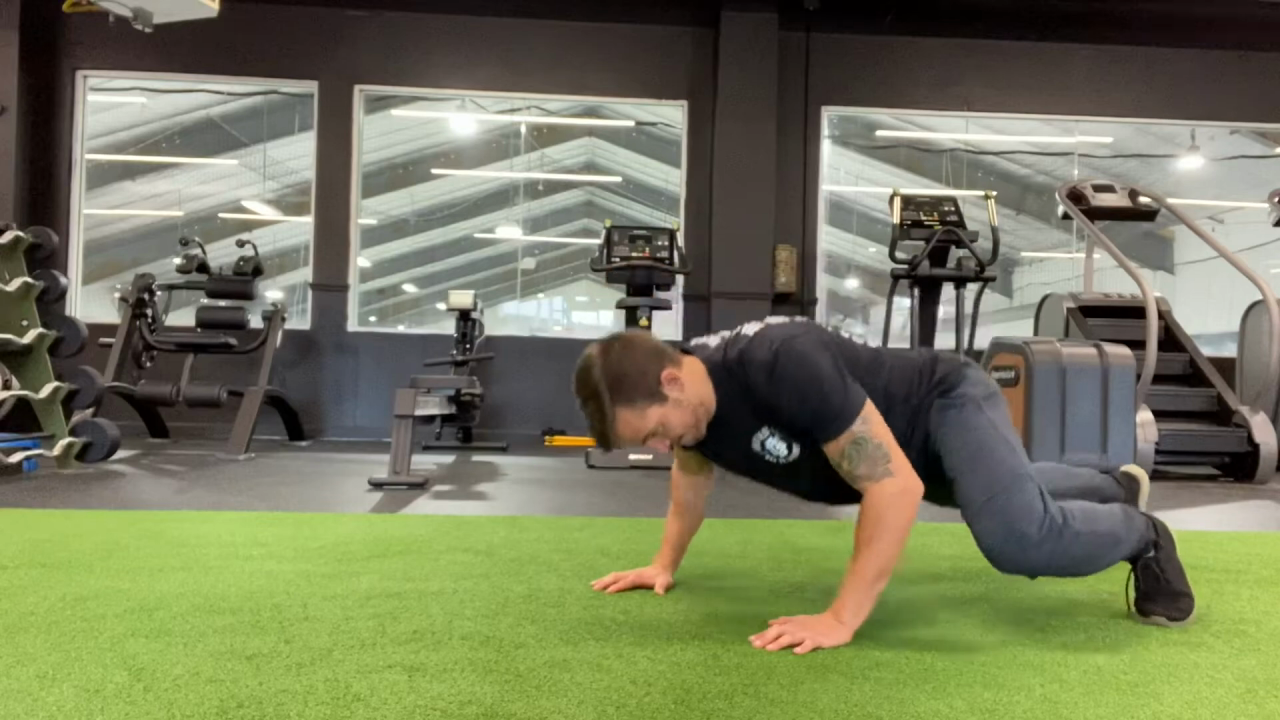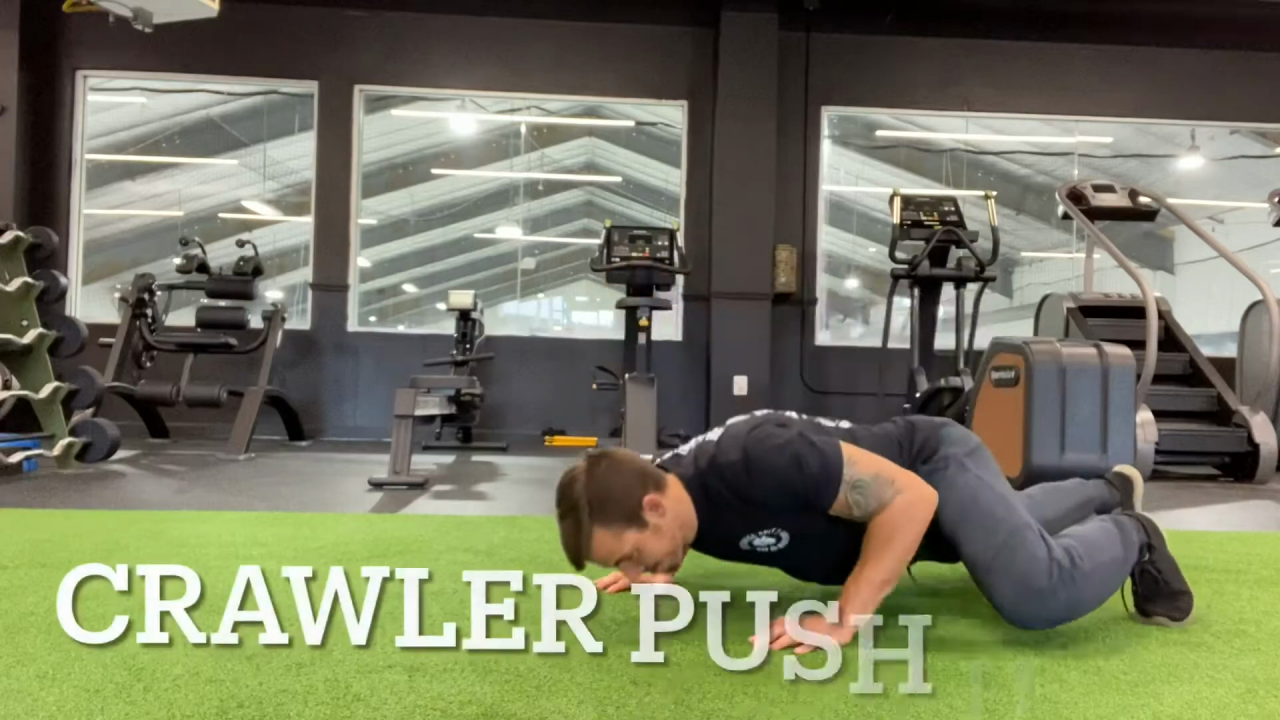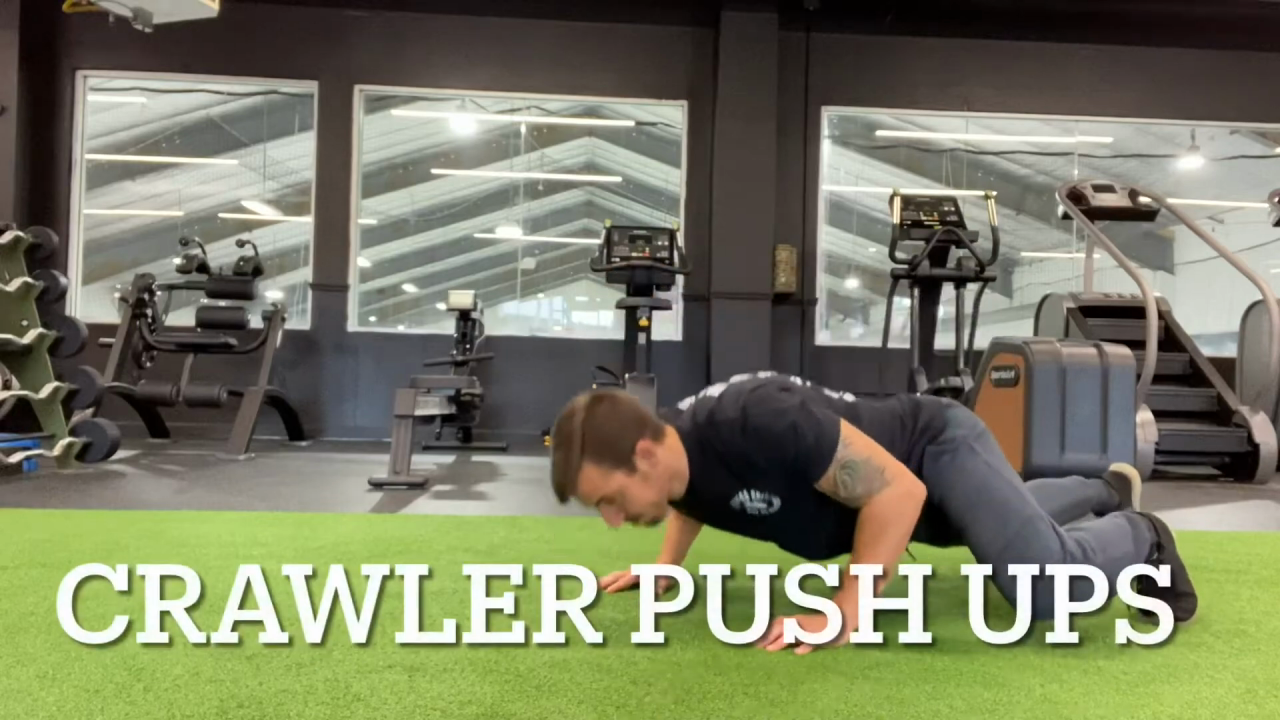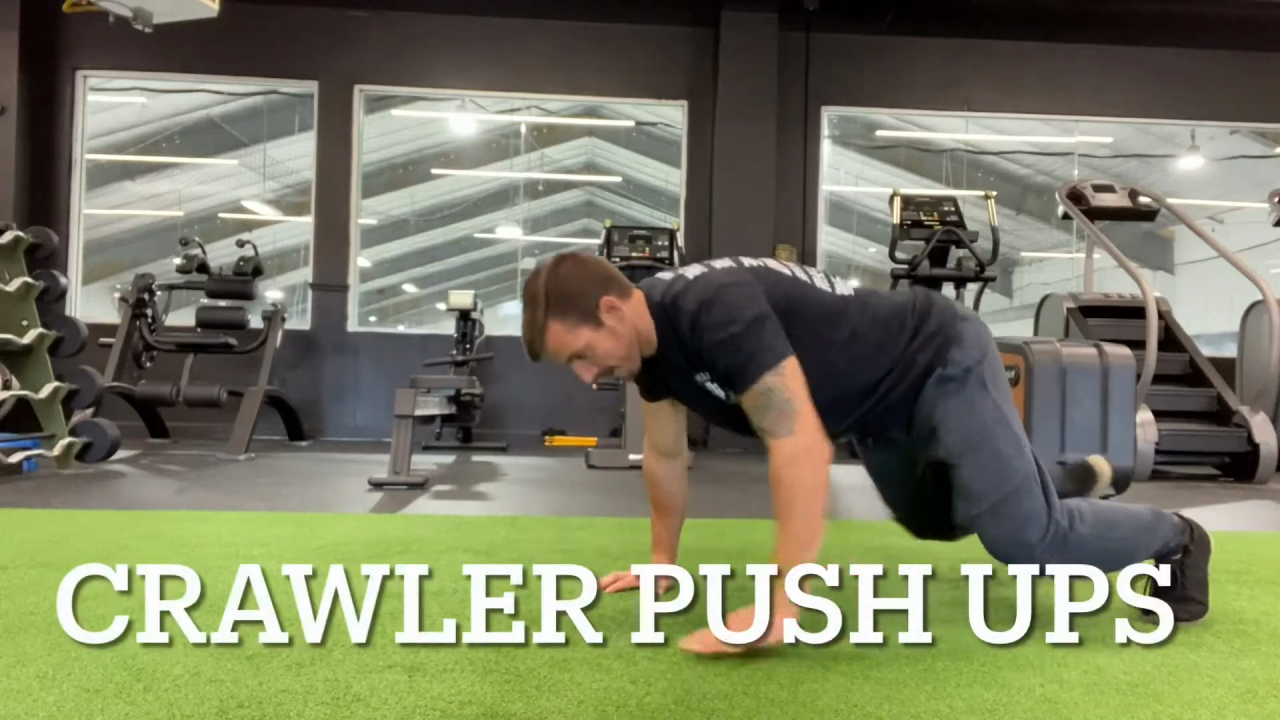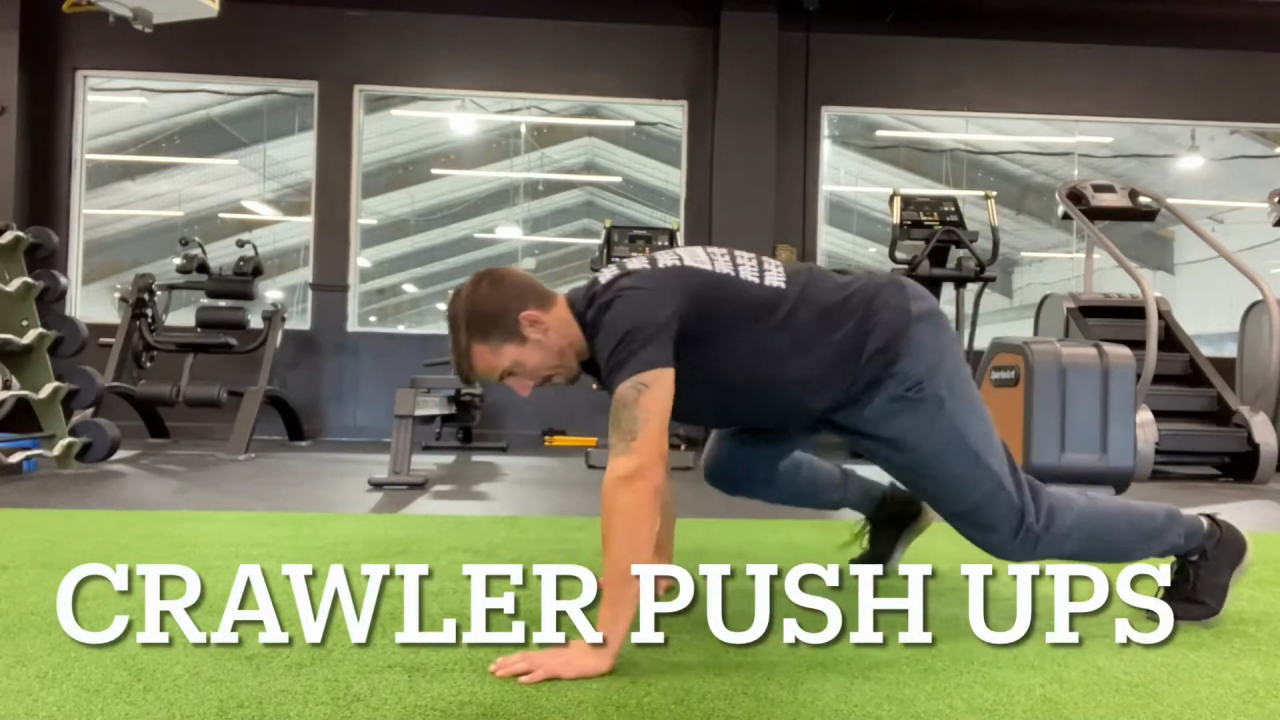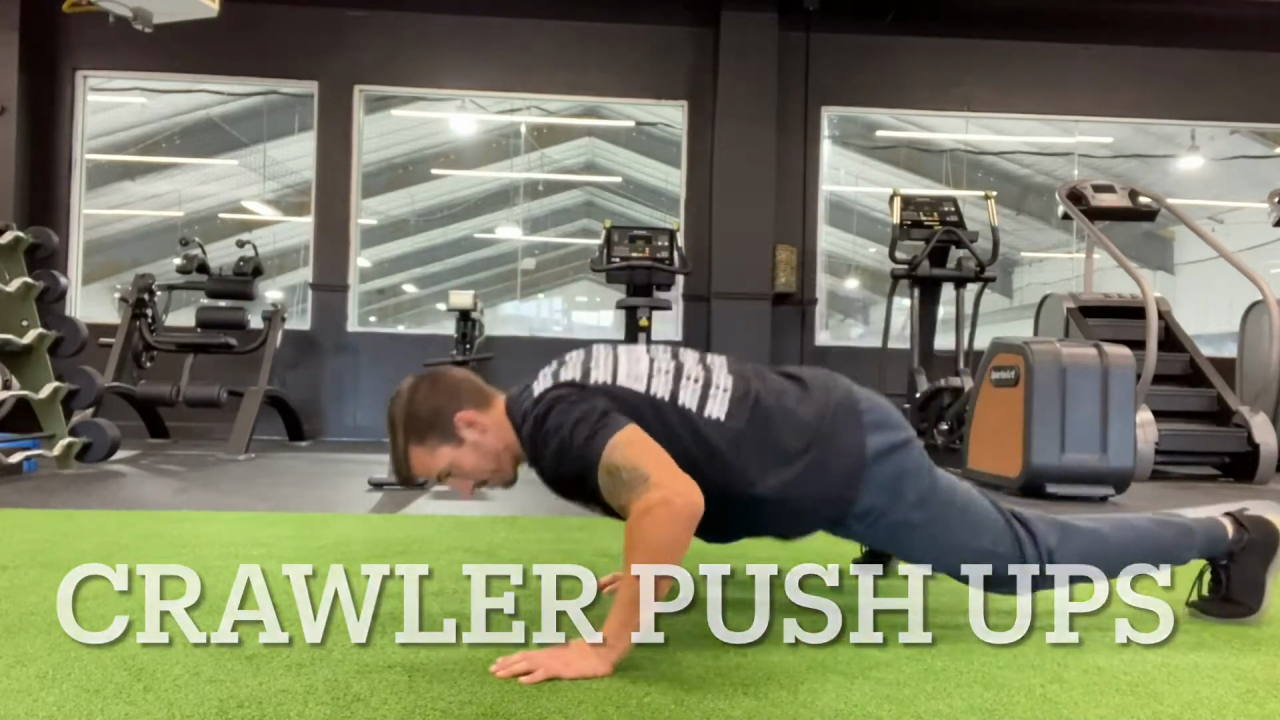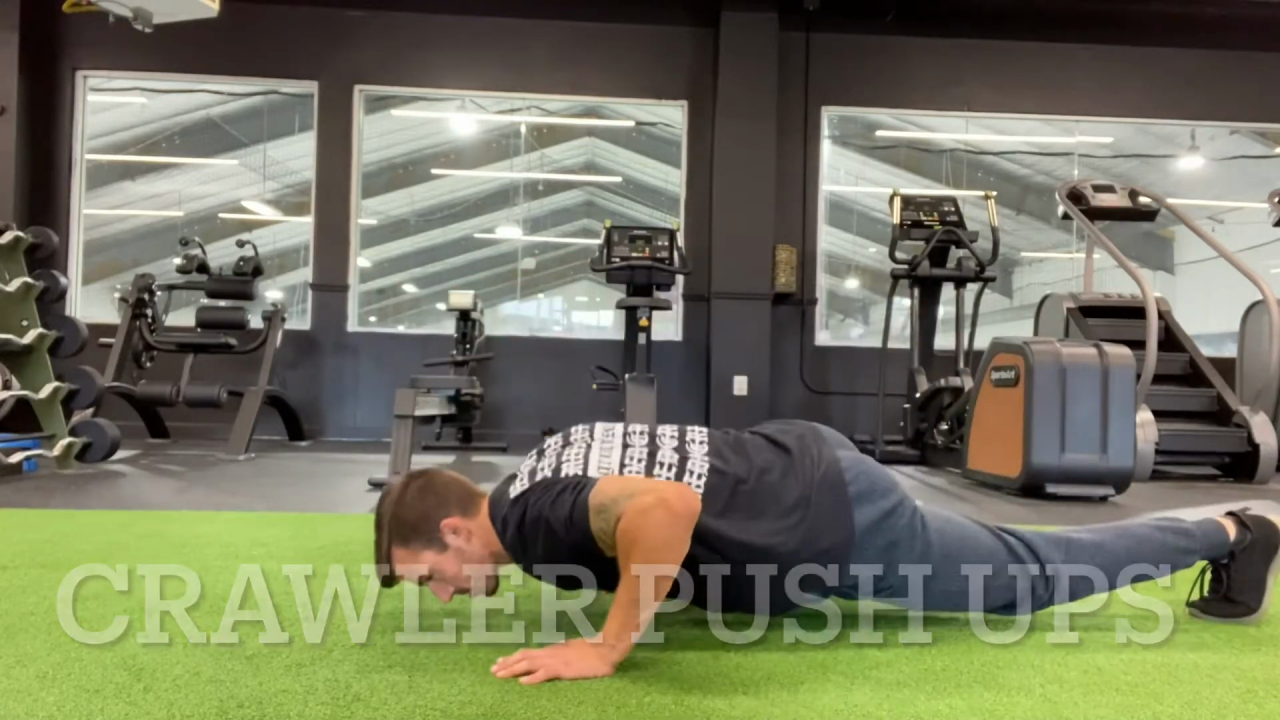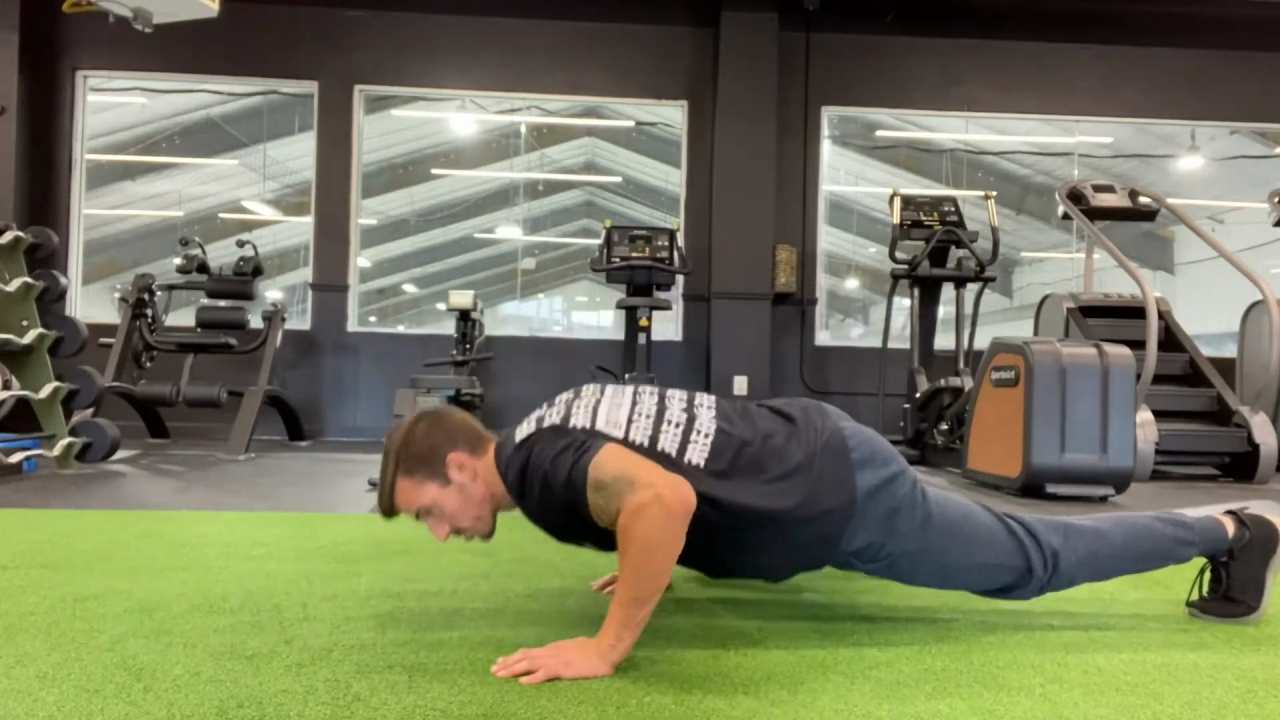
dt=0.4s
person 1, frame 1
left shoulder: (780, 366)
right shoulder: (679, 393)
left elbow: (895, 487)
right elbow: (695, 472)
left wrist: (842, 618)
right wrist: (665, 563)
left hip: (949, 402)
right hip: (906, 427)
left knee: (1017, 535)
right knee: (1001, 489)
left ankle: (1139, 536)
right ankle: (1115, 488)
person 1, frame 2
left shoulder: (755, 464)
right shoulder: (673, 487)
left elbow: (910, 497)
left wrist: (843, 621)
right wrist: (661, 572)
left hip: (932, 467)
right hip: (900, 502)
left knee: (1034, 592)
right knee: (1009, 525)
left ankle: (1129, 539)
right ankle: (1110, 491)
person 1, frame 3
left shoulder: (754, 425)
right shoulder: (674, 454)
left elbow: (898, 488)
left wrist: (845, 612)
right wrist: (667, 564)
left hip: (936, 446)
right hip: (899, 485)
left knee: (1043, 582)
right knee: (1011, 514)
left ankle: (1138, 536)
right ankle: (1109, 490)
person 1, frame 4
left shoulder: (714, 312)
right shoulder: (650, 336)
left elbow: (800, 448)
right elbow: (665, 455)
left wrist: (785, 607)
right wrist: (662, 560)
left hip: (942, 361)
right hip: (881, 395)
left knee: (1025, 541)
right knee: (935, 517)
left ankle: (1170, 536)
right ankle: (1070, 478)
person 1, frame 5
left shoulder: (625, 314)
right shoulder: (605, 324)
left elbow: (632, 476)
right elbow: (644, 461)
left wrist: (601, 643)
right wrist: (655, 569)
left hip: (897, 356)
right hip: (838, 361)
left knee: (1011, 523)
right knee: (734, 467)
left ankle: (1198, 539)
right ankle: (887, 504)
person 1, frame 6
left shoulder: (558, 422)
right shoulder: (557, 393)
left elbow: (673, 503)
left wrist: (605, 646)
right wrist: (643, 566)
left hip: (852, 463)
right hip: (817, 411)
left knee: (1020, 556)
right knee: (722, 520)
right ankle: (887, 534)
person 1, frame 7
left shoulder: (539, 521)
right shoulder: (541, 475)
left elbow: (668, 506)
left wrist: (607, 645)
right wrist: (646, 576)
left hip: (837, 522)
right hip: (805, 457)
left knee: (1027, 577)
person 1, frame 8
left shoulder: (542, 468)
right shoulder: (547, 438)
left elbow: (665, 499)
left wrist: (606, 646)
right wrist: (650, 561)
left hip: (843, 496)
right hip: (807, 438)
left knee: (1029, 561)
right knee: (705, 546)
